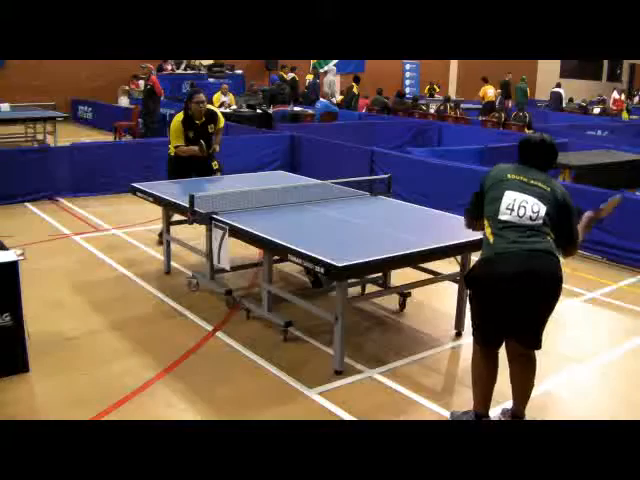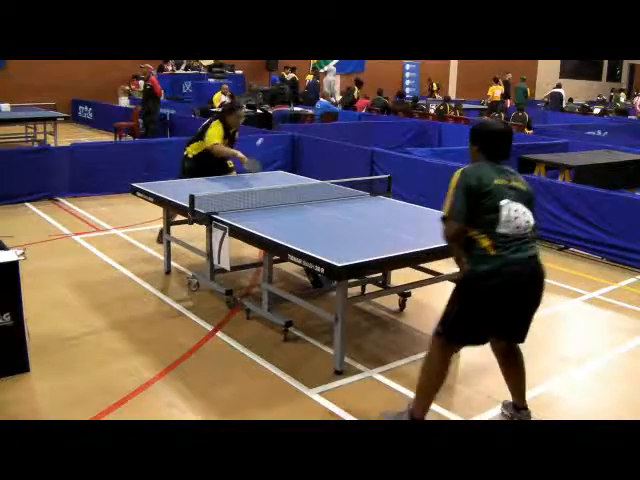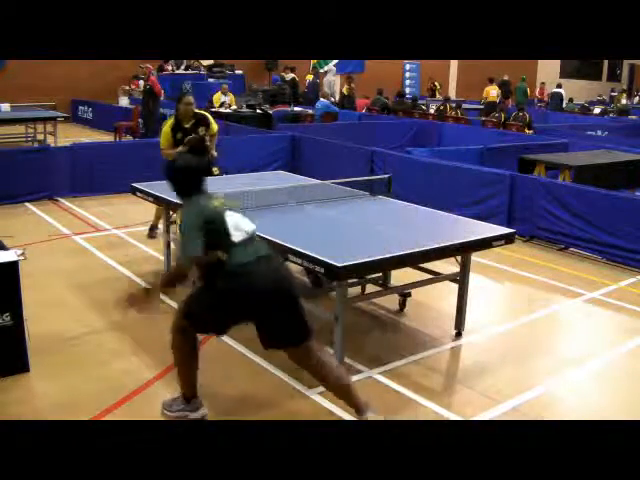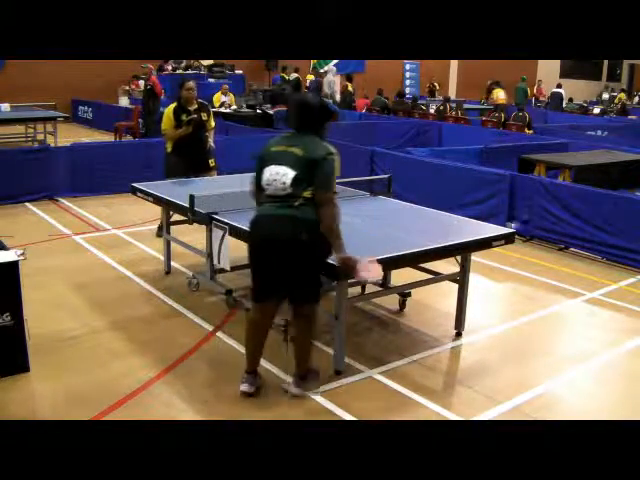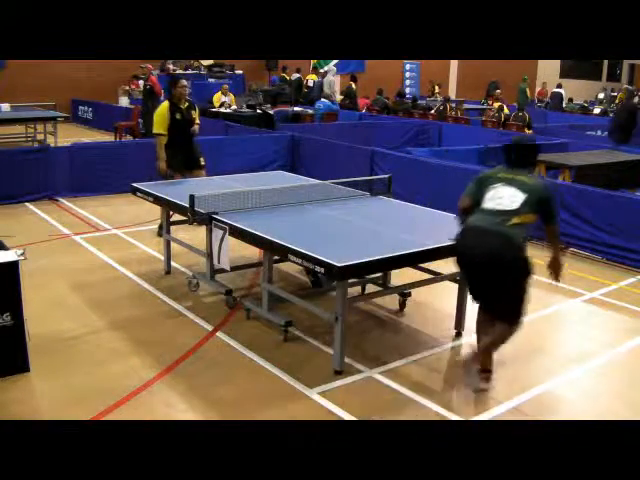
dt=1s
person 1, frame 1
left shoulder: (496, 174)
right shoulder: (558, 192)
left elbow: (471, 222)
right elbow: (570, 249)
right wrist: (588, 219)
left hip: (497, 267)
right hip: (544, 270)
left knee: (485, 345)
right knee: (521, 345)
left ankle: (479, 415)
right ankle: (516, 414)
person 1, frame 2
left shoulder: (467, 175)
right shoulder: (523, 182)
left elbow: (454, 229)
left wrist: (463, 262)
left hip: (490, 275)
right hip: (530, 274)
left knee: (444, 342)
right knee: (504, 340)
left ankle: (415, 417)
right ankle: (519, 409)
person 1, frame 3
left shoulder: (192, 213)
right shoulder: (213, 201)
left elbow: (189, 262)
left wrist: (153, 290)
left hip: (238, 286)
right hip: (274, 273)
left knee: (183, 325)
right knee: (307, 350)
left ankle: (189, 402)
right ankle: (365, 413)
person 1, frame 4
left shoulder: (272, 146)
right shoulder: (324, 152)
right elbow: (326, 204)
right wrist: (340, 250)
left hip: (263, 228)
right hip: (300, 234)
left knee: (263, 306)
right knee: (304, 307)
left ankle: (250, 375)
right ankle: (301, 376)
person 1, frame 5
left shoulder: (487, 175)
right shoulder: (543, 189)
left elbow: (463, 206)
right elbow: (552, 230)
right wrist: (556, 257)
left hip: (469, 242)
right hip: (504, 249)
left knee: (487, 307)
right knee: (507, 320)
left ankle: (483, 371)
right ankle: (474, 360)
person 2, frame 1
left shoulder: (213, 113)
right shoulder: (179, 121)
left elbow: (219, 127)
right elbow: (178, 149)
left wrist: (216, 144)
right wrist: (193, 150)
left hip: (205, 155)
right hip: (181, 158)
person 2, frame 2
left shoulder: (233, 125)
right shoulder: (216, 127)
right elbow: (218, 149)
left wrist: (232, 153)
right wrist: (237, 154)
left hip: (218, 160)
right hip: (196, 159)
right ankle: (165, 229)
person 2, frame 3
left shoulder: (204, 117)
right shoulder: (170, 127)
left elbow: (213, 132)
right elbow: (165, 152)
left wrist: (212, 149)
right wrist: (178, 151)
right ankle: (154, 226)
person 2, frame 4
left shoulder: (204, 107)
right shoulder: (172, 110)
left elbow: (210, 127)
right elbow: (167, 136)
left wrist: (210, 140)
right wrist: (183, 131)
left hip: (202, 153)
right hip: (178, 156)
right ankle: (163, 224)
person 2, frame 5
left shoulder: (192, 104)
right shoulder: (165, 108)
right elbow: (159, 135)
left wrist: (196, 127)
right wrist: (161, 159)
left hip: (190, 149)
right hip: (171, 152)
right ankle: (164, 224)
